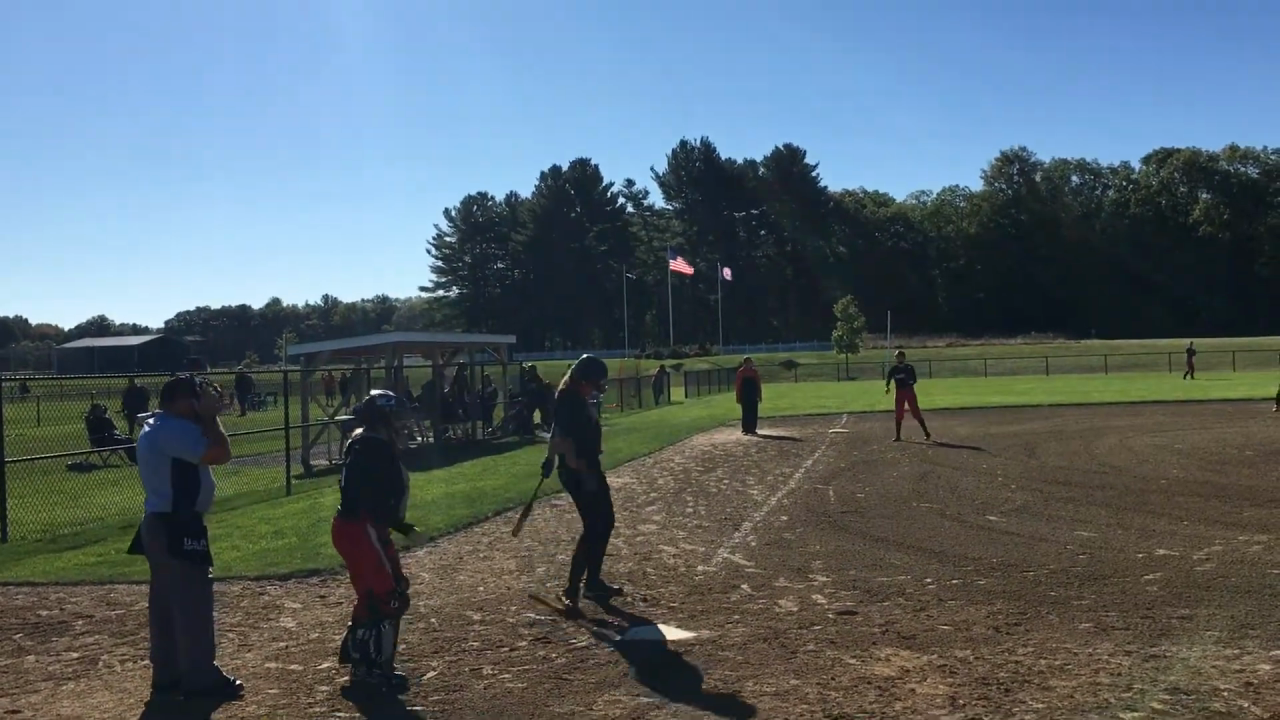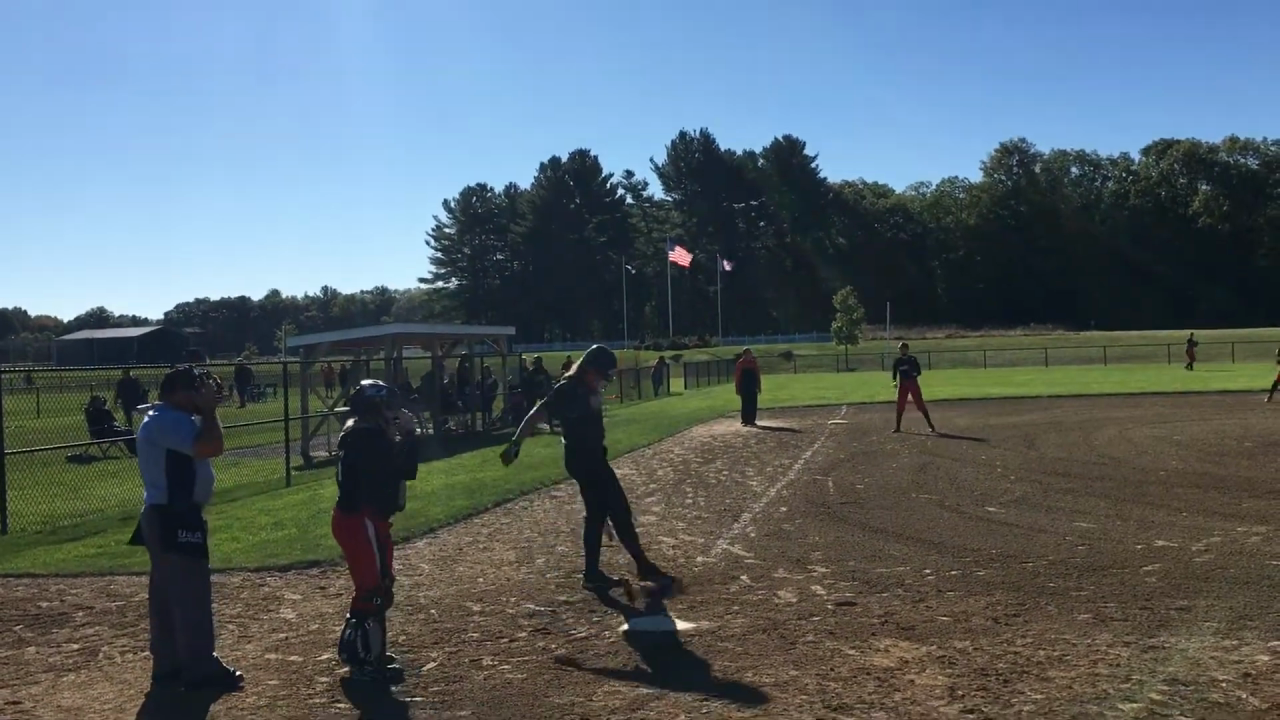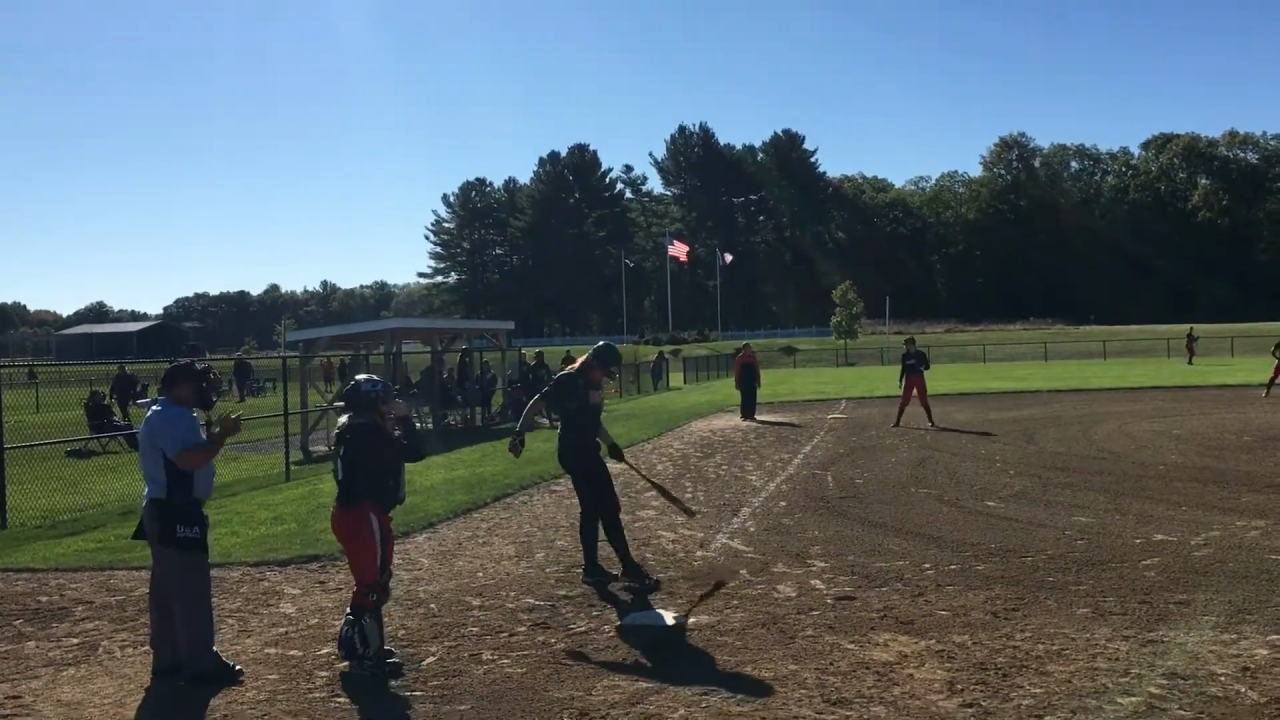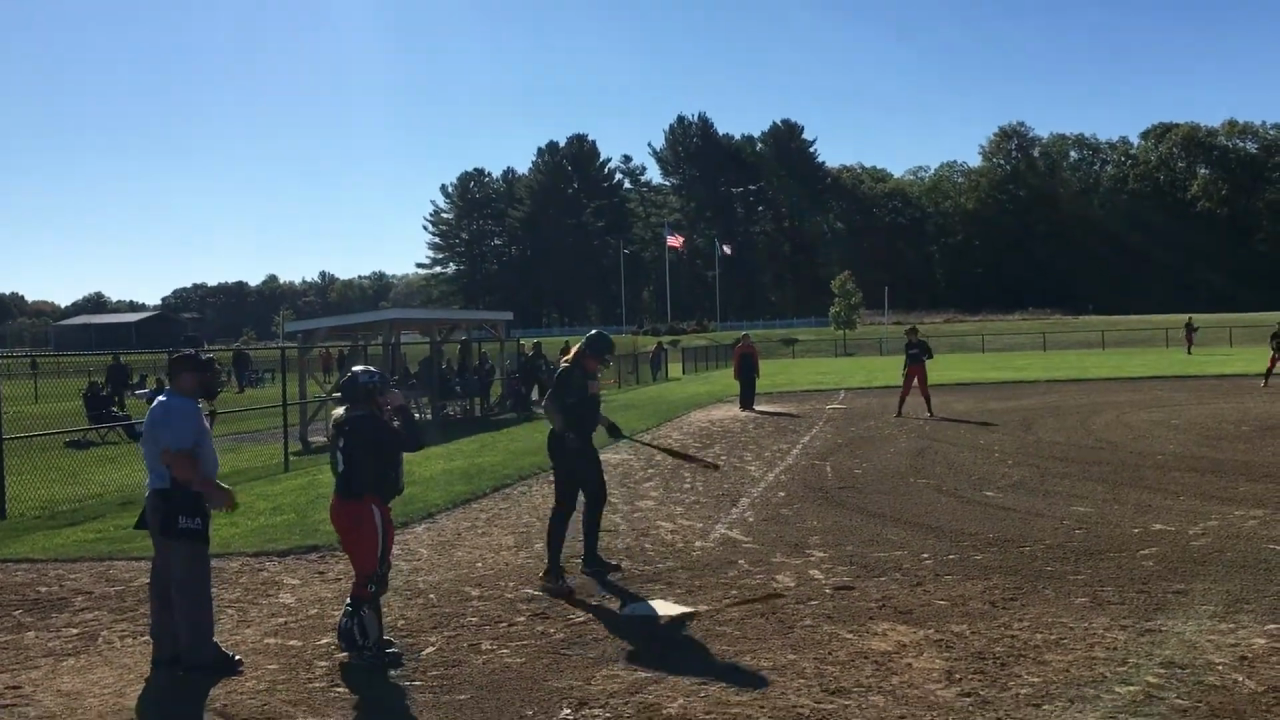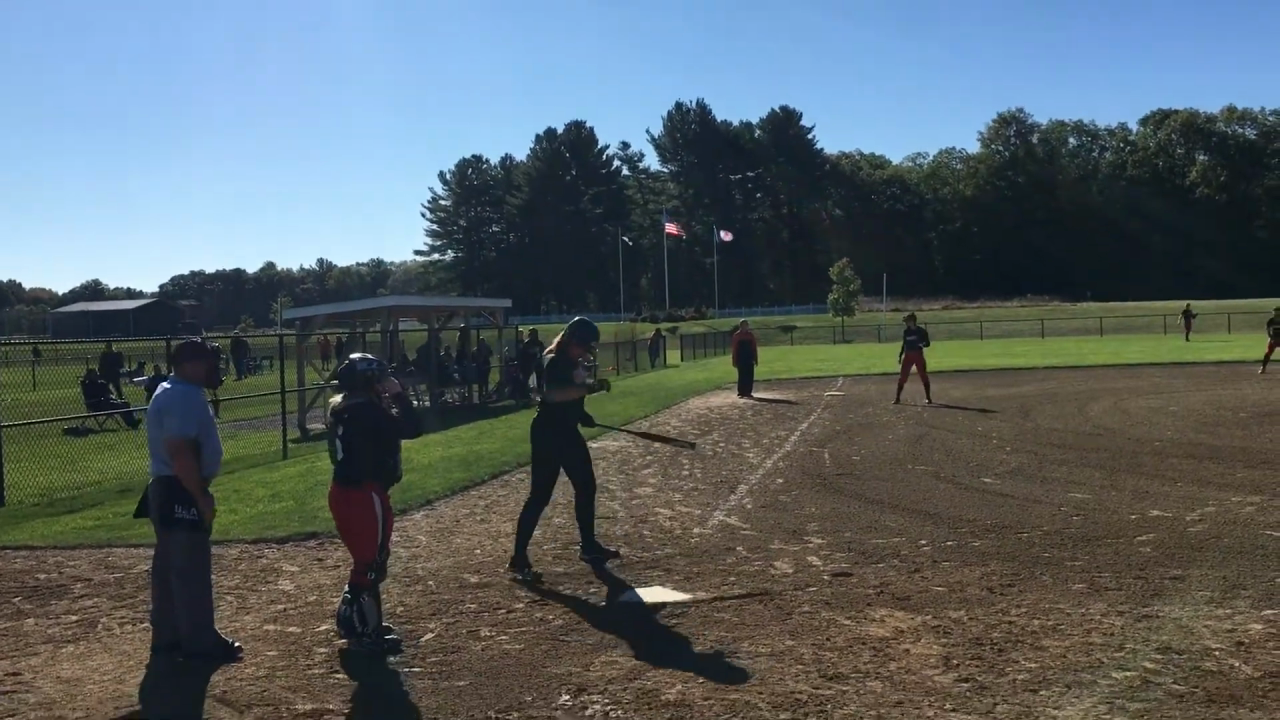
dt=0.2s
person 1, frame 1
left shoulder: (156, 427)
right shoulder: (174, 429)
left elbow: (205, 453)
right elbow: (220, 453)
left wrist: (205, 418)
right wrist: (210, 416)
left hip: (161, 524)
right hip: (177, 527)
left knee: (165, 600)
right knee: (193, 600)
left ankle: (168, 673)
right ankle: (201, 678)
person 1, frame 2
left shoulder: (160, 419)
right shoulder: (171, 420)
left elbow: (199, 447)
right elbow: (210, 447)
left wrist: (204, 411)
right wrist: (208, 408)
left hip: (162, 517)
right hip: (176, 520)
left knee: (166, 592)
right knee: (191, 592)
left ankle: (168, 664)
right ankle: (201, 669)
person 1, frame 3
left shoulder: (166, 415)
right shoulder: (173, 416)
left elbow: (188, 458)
right elbow: (191, 460)
left wrist: (215, 433)
right wrist: (222, 433)
left hip: (165, 512)
right hip: (176, 515)
left knee: (166, 587)
right knee: (191, 588)
left ankle: (168, 659)
right ankle: (201, 664)
person 1, frame 4
left shoulder: (168, 405)
right shoulder: (180, 408)
right elbow: (178, 462)
right wrist: (215, 490)
left hip: (166, 503)
right hip: (179, 506)
left knee: (167, 577)
right knee: (191, 579)
left ankle: (168, 650)
right ankle: (200, 654)
person 1, frame 5
left shoulder: (168, 392)
right shoulder: (186, 396)
right elbow: (181, 453)
right wrist: (202, 499)
left hip: (165, 489)
right hip: (181, 494)
left knee: (169, 564)
right knee: (192, 567)
left ankle: (167, 636)
right ankle: (200, 642)
person 2, frame 1
left shoulder: (362, 444)
right shoulder: (377, 449)
right elbow: (377, 501)
right wrist: (405, 529)
left hip: (350, 527)
right hip: (364, 529)
left knee: (371, 598)
right knee: (392, 597)
left ankle: (363, 663)
right ankle: (373, 668)
person 2, frame 2
left shoulder: (356, 434)
right shoulder: (371, 438)
left elbow: (392, 467)
right elbow: (406, 470)
left wrist: (398, 435)
right wrist: (409, 433)
left hip: (350, 518)
right hip: (365, 521)
left knee: (367, 589)
right knee: (377, 593)
left ankle: (362, 653)
right ankle: (366, 662)
person 2, frame 3
left shoulder: (349, 430)
right shoulder: (370, 433)
left elbow: (388, 454)
right elbow: (415, 453)
left wrist: (392, 422)
right wrist: (404, 418)
left hip: (348, 513)
right hip: (366, 517)
left knee: (368, 584)
right knee: (373, 588)
left ankle: (361, 647)
right ankle: (365, 657)
person 2, frame 4
left shoulder: (344, 422)
right shoulder: (370, 425)
right elbow: (414, 442)
left wrist: (390, 412)
right wrist: (401, 407)
left hip: (345, 505)
right hip: (366, 508)
left knee: (367, 575)
right knee: (372, 578)
left ankle: (360, 636)
right ankle: (364, 647)
person 2, frame 5
left shoulder: (340, 410)
right shoulder: (369, 412)
right elbow: (412, 429)
left wrist: (388, 400)
right wrist: (399, 395)
left hip: (343, 493)
right hip: (365, 496)
left knee: (365, 561)
right knee: (371, 565)
left ankle: (358, 624)
right ankle: (364, 634)
person 3, frame 1
left shoulder: (578, 399)
right shoulder: (569, 402)
left elbow: (559, 435)
right elbow: (563, 439)
left wrist: (551, 459)
right wrist: (583, 473)
left hip: (587, 468)
right hip: (578, 471)
left knee: (604, 523)
right knee: (596, 526)
left ankle: (593, 582)
right ankle: (572, 590)
person 3, frame 2
left shoulder: (591, 388)
right shoulder: (569, 388)
right elbow: (538, 414)
right wrist: (515, 443)
left hip: (592, 455)
right hip: (582, 457)
left knee: (597, 513)
right knee: (619, 508)
left ankle: (592, 574)
right ankle: (644, 567)
person 3, frame 3
left shoulder: (594, 384)
right shoulder: (569, 380)
right elbow: (537, 404)
left wrist: (611, 443)
right wrist: (520, 434)
left hip: (588, 449)
right hip: (574, 451)
left knee: (593, 507)
right knee: (607, 505)
left ankle: (591, 568)
right ankle: (629, 569)
person 3, frame 4
left shoulder: (590, 374)
right shoulder: (568, 372)
right elbow: (550, 405)
left wrist: (606, 423)
right wrist: (564, 434)
left hip: (583, 443)
right hip: (566, 444)
left knee: (596, 498)
right knee: (566, 503)
left ankle: (591, 559)
right ankle: (552, 568)
person 3, frame 5
left shoulder: (572, 361)
right shoulder: (557, 361)
right elbow: (553, 394)
left wrist: (580, 413)
right wrist: (588, 388)
left hip: (567, 431)
right hip: (547, 433)
left knee: (585, 487)
right knee: (541, 495)
left ankle: (589, 546)
right ankle: (519, 559)
